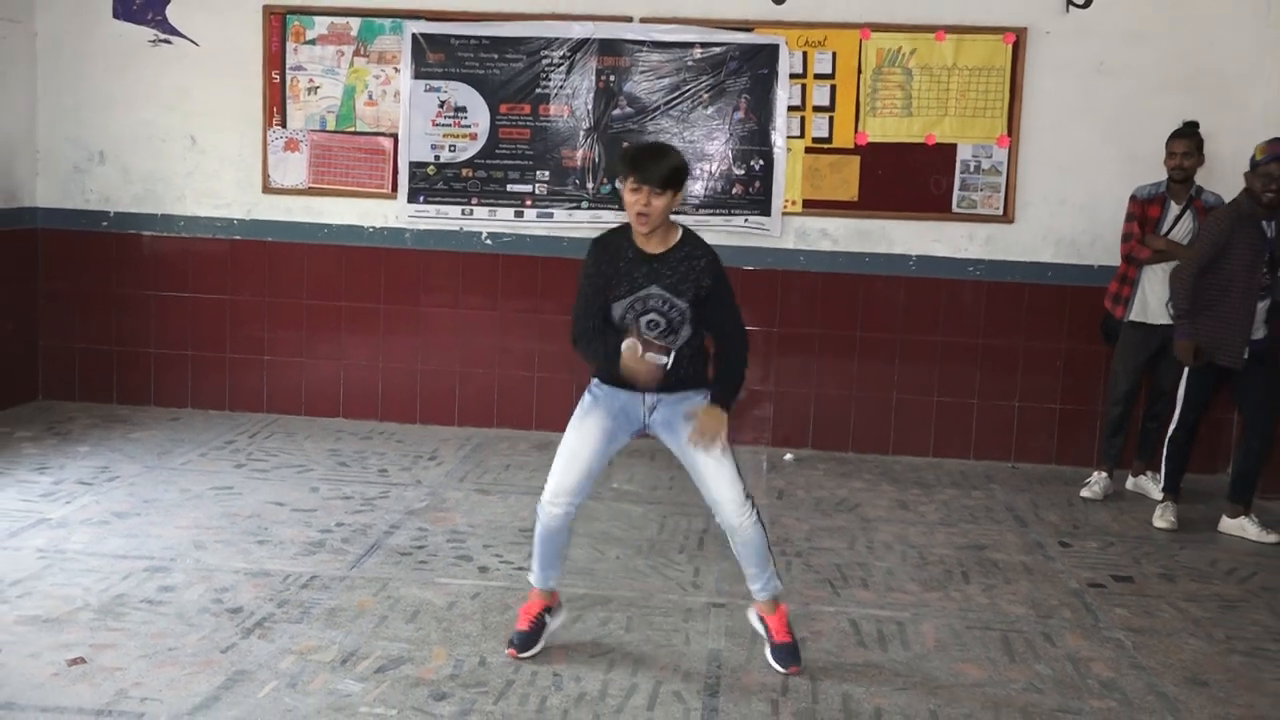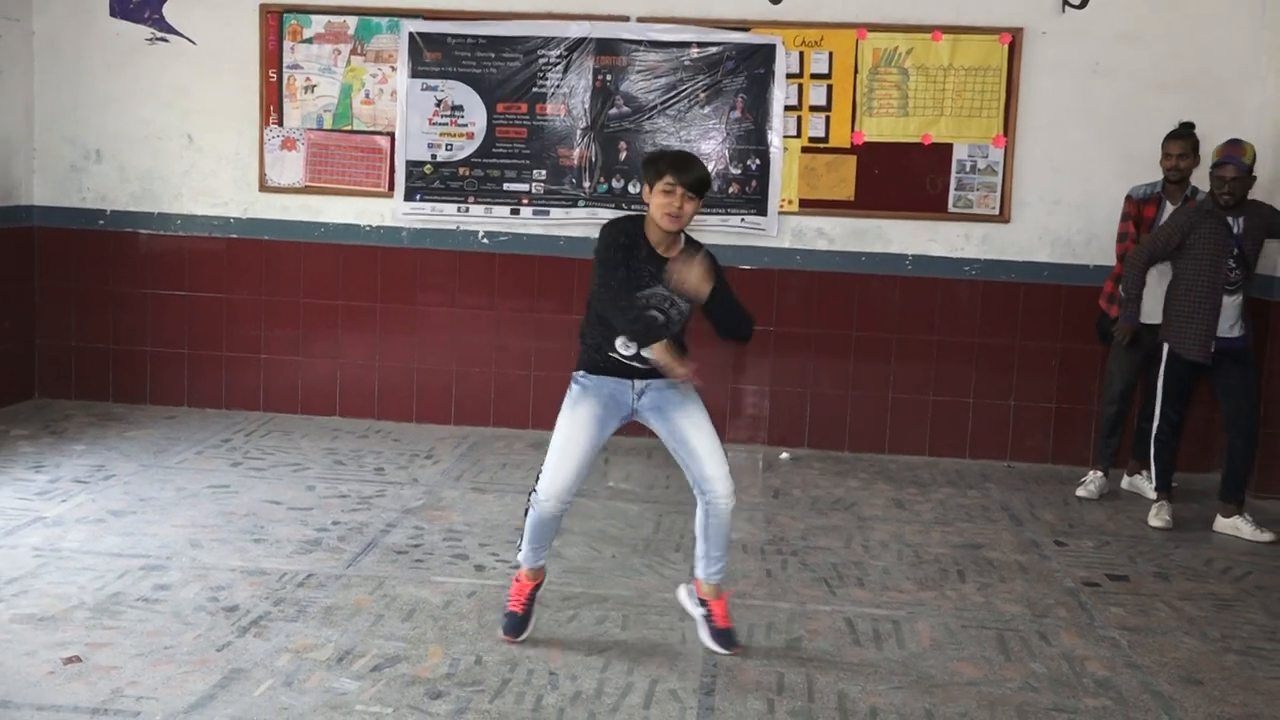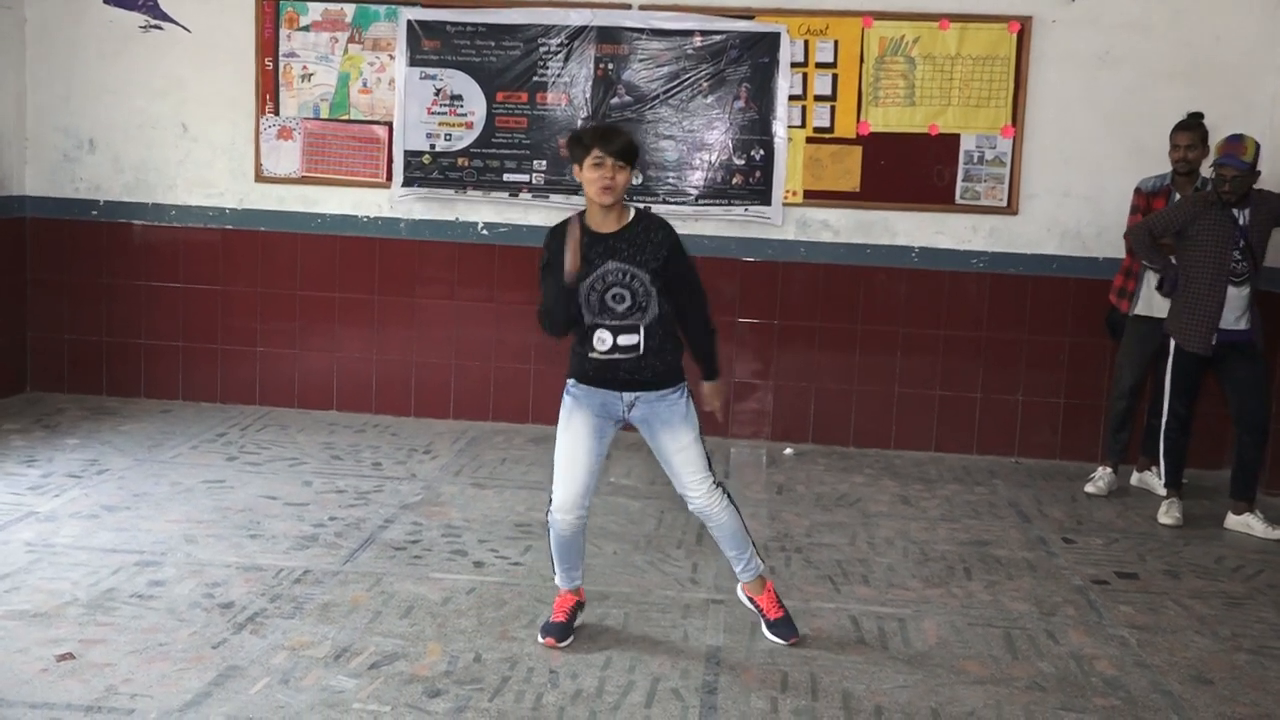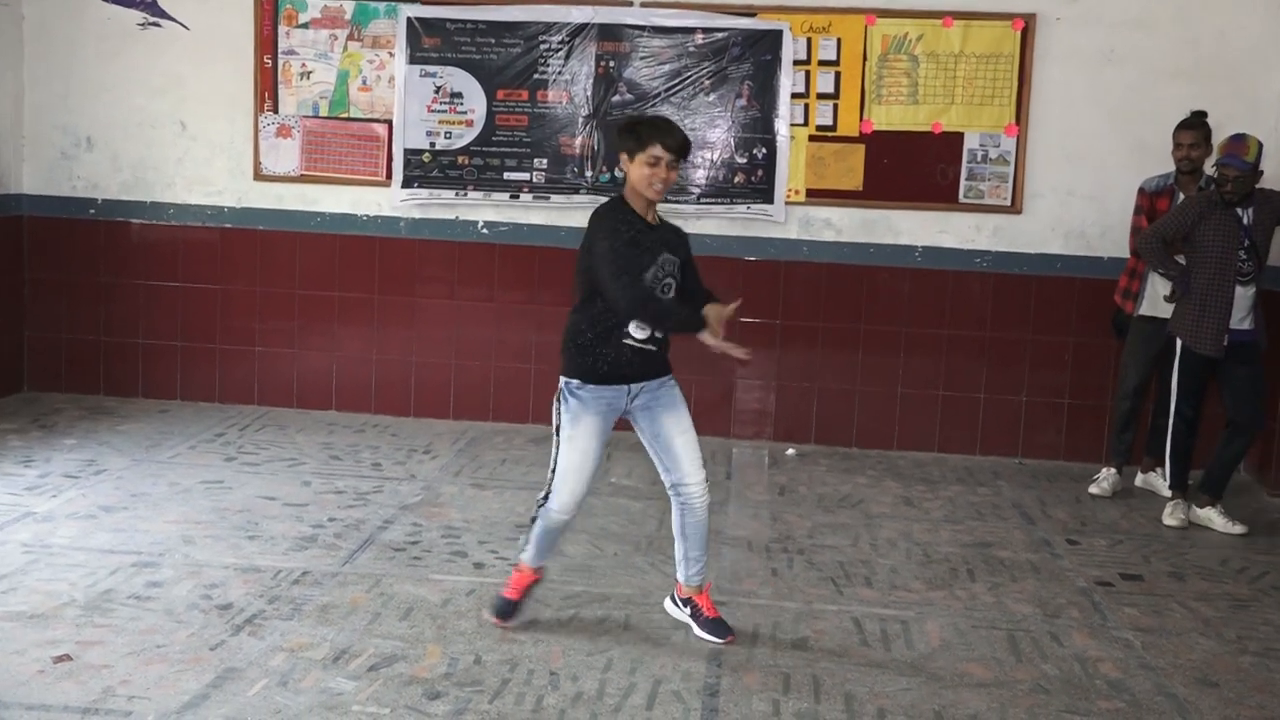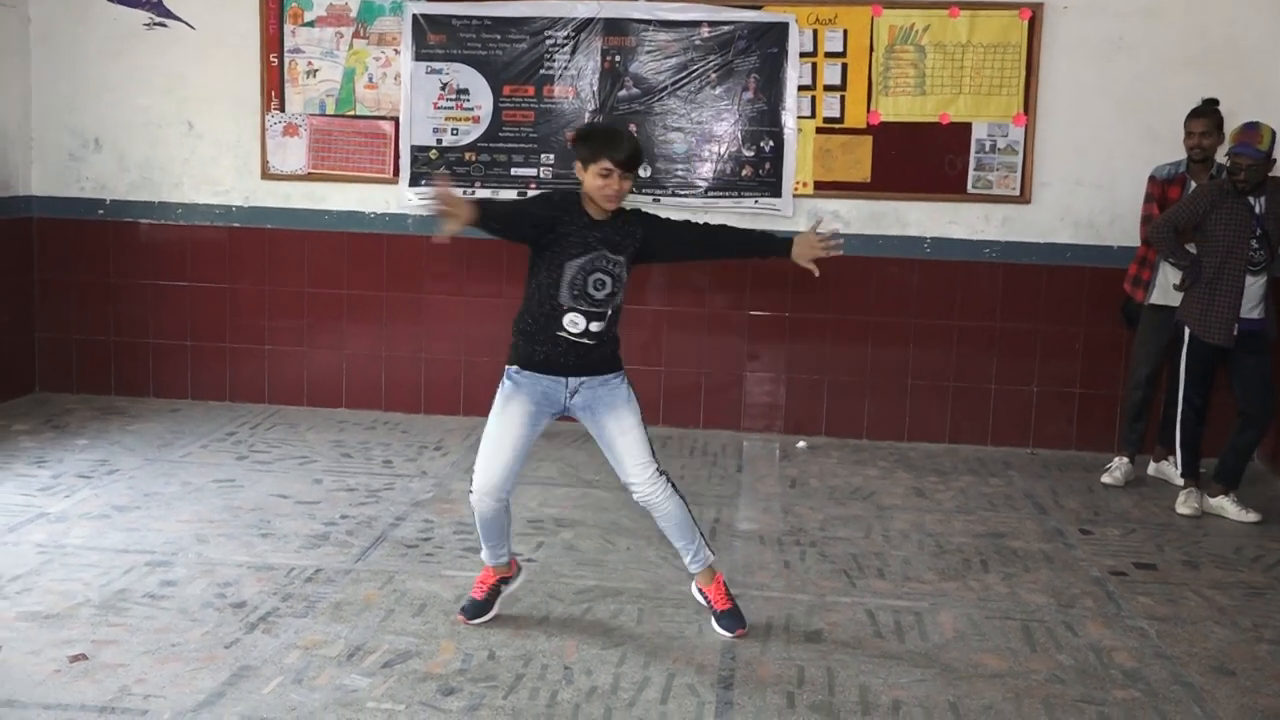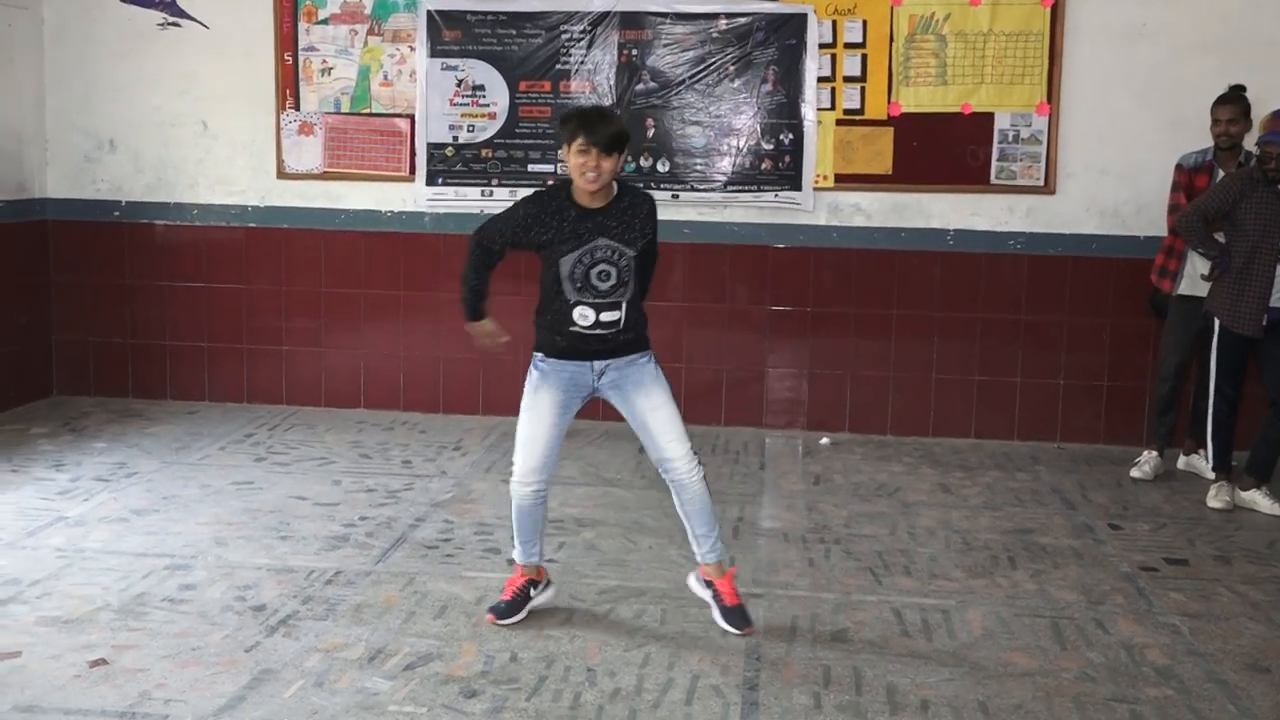
dt=0.4s
person 1, frame 1
left shoulder: (702, 261)
right shoulder: (606, 252)
left elbow: (730, 338)
right elbow: (584, 330)
left wrist: (719, 403)
right wrist: (620, 355)
left hip: (685, 398)
right hip: (613, 391)
left knee: (734, 508)
right knee: (557, 501)
left ankle: (770, 608)
right ankle: (543, 600)
person 1, frame 2
left shoulder: (700, 260)
right shoulder: (618, 236)
left elbow: (739, 331)
right elbow: (604, 302)
left wrist: (708, 292)
right wrist: (652, 343)
left hip: (668, 387)
right hip: (601, 383)
left knee: (719, 490)
right knee: (554, 491)
left ankle: (706, 592)
right ankle: (529, 574)
person 1, frame 3
left shoulder: (657, 234)
right shoulder: (563, 240)
left elbow: (692, 302)
right elbow: (552, 323)
left wrist: (710, 371)
right wrist: (568, 276)
left hip: (661, 392)
right hip: (590, 392)
left knee: (705, 497)
right knee: (566, 507)
left ankle: (756, 588)
right ankle: (569, 595)
person 1, frame 4
left shoulder: (672, 234)
right shoulder: (611, 223)
left elbow: (691, 295)
right elbow: (625, 293)
left wrist: (711, 313)
right wrist: (699, 325)
left hip: (653, 382)
right hip: (589, 383)
left knee: (691, 484)
right knee: (565, 498)
left ankle: (689, 593)
right ankle: (529, 569)
person 1, frame 5
left shoulder: (636, 224)
right shoulder: (556, 212)
left elbow: (713, 241)
right elbow: (513, 218)
left wrist: (787, 247)
right wrist: (471, 211)
left hip: (598, 379)
right hip: (531, 374)
left knee: (646, 482)
right knee: (487, 486)
left ankle: (707, 578)
right ankle: (498, 568)
person 1, frame 6
left shoulder: (640, 207)
right shoulder: (541, 209)
right elbow: (485, 243)
right wrist: (474, 311)
left hip: (629, 359)
right hip: (560, 361)
left knee: (681, 463)
right knee: (528, 476)
left ankle: (714, 573)
right ankle: (528, 576)
person 2, frame 1
right shoulder: (1226, 219)
right elbow: (1186, 272)
right wrist: (1184, 329)
right hip: (1211, 342)
right knee: (1186, 420)
left ankle: (1237, 513)
right ankle: (1168, 500)
person 2, frame 2
right shoulder: (1190, 217)
right elbow: (1140, 258)
right wrist: (1131, 309)
left hip: (1234, 343)
right hip: (1184, 338)
left knee: (1245, 426)
right knee: (1168, 420)
left ankle: (1231, 512)
right ankle: (1162, 499)
person 2, frame 3
right shoulder: (1194, 208)
right elbow: (1138, 233)
right wrist: (1168, 270)
left hip: (1241, 335)
right hip: (1192, 329)
right knee: (1177, 415)
left ankle: (1242, 509)
right ankle: (1172, 496)
person 2, frame 4
right shoulder: (1198, 207)
right elbow: (1148, 241)
right wrist: (1179, 276)
left hip: (1244, 336)
right hip: (1197, 331)
left knee: (1247, 419)
right knee: (1183, 416)
left ankle: (1207, 501)
right ankle: (1178, 497)
person 2, frame 5
right shoulder: (1211, 195)
right elbow: (1160, 230)
right wrist: (1191, 265)
right hip: (1206, 319)
right knee: (1193, 405)
left ankle: (1220, 491)
right ankle: (1190, 486)
person 2, frame 6
right shoulder: (1240, 183)
right elbow: (1188, 220)
right wrist: (1218, 255)
right hip: (1235, 309)
right knee: (1224, 396)
right ankle: (1221, 479)
person 3, frame 1
left shoulder: (1213, 207)
right shoulder: (1143, 198)
right elbow: (1130, 251)
left wrist: (1165, 245)
right wrist: (1184, 252)
right hip: (1139, 314)
left knee: (1165, 398)
right knee: (1121, 393)
left ankle: (1141, 471)
right ankle: (1104, 472)
person 3, frame 2
right shoulder: (1138, 197)
right elbow: (1125, 252)
right hip: (1133, 313)
left knee: (1159, 397)
right knee: (1116, 392)
left ankle: (1136, 470)
right ankle: (1099, 471)
person 3, frame 3
right shoulder: (1148, 189)
right elbow: (1135, 244)
left wrist: (1165, 240)
right hip: (1144, 307)
left knee: (1168, 392)
right knee: (1126, 387)
left ankle: (1146, 466)
right ankle: (1108, 467)
person 3, frame 4
right shoulder: (1152, 189)
right elbow: (1139, 244)
right hip: (1149, 306)
left knee: (1174, 393)
right knee: (1131, 387)
left ankle: (1151, 467)
right ankle: (1113, 468)
person 3, frame 5
right shoulder: (1163, 177)
right elbow: (1149, 232)
right hip: (1160, 294)
left knee: (1185, 381)
right knee: (1142, 376)
left ankle: (1163, 456)
right ankle: (1125, 457)
person 3, frame 6
right shoulder: (1190, 166)
right elbow: (1176, 221)
right hip: (1188, 285)
left knee: (1215, 373)
right knee: (1171, 368)
left ankle: (1194, 449)
right ankle: (1154, 450)
